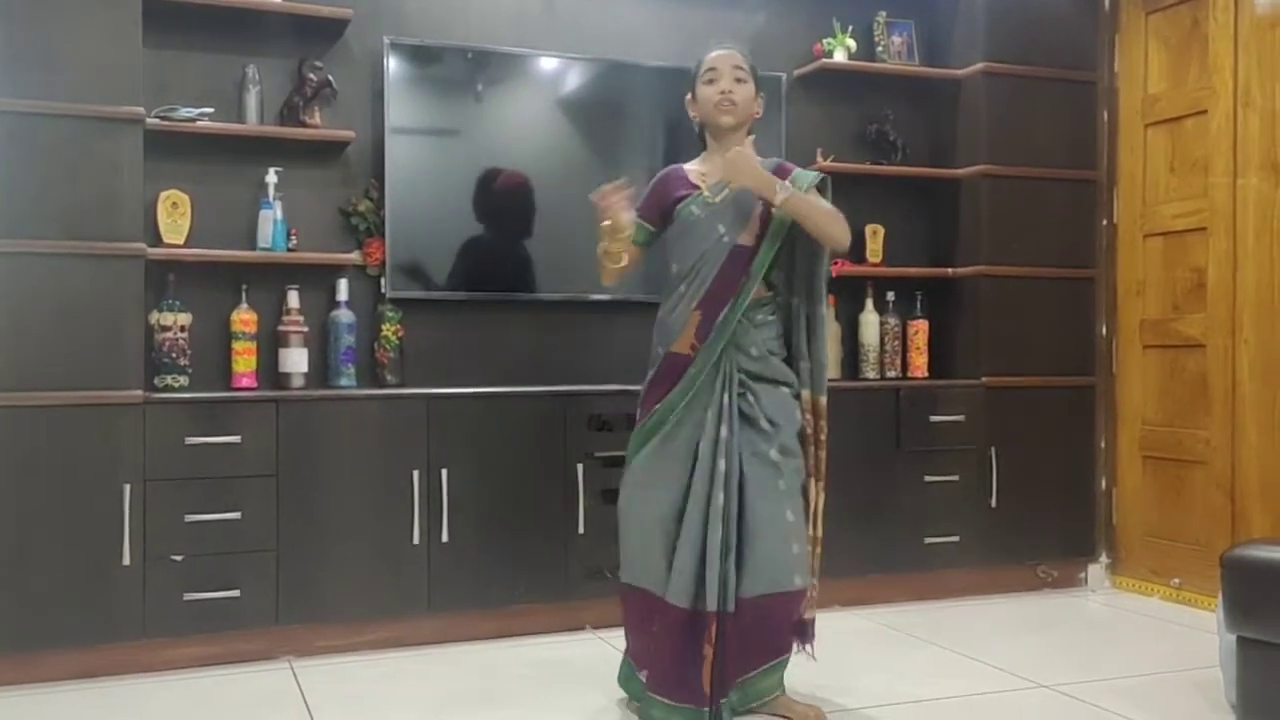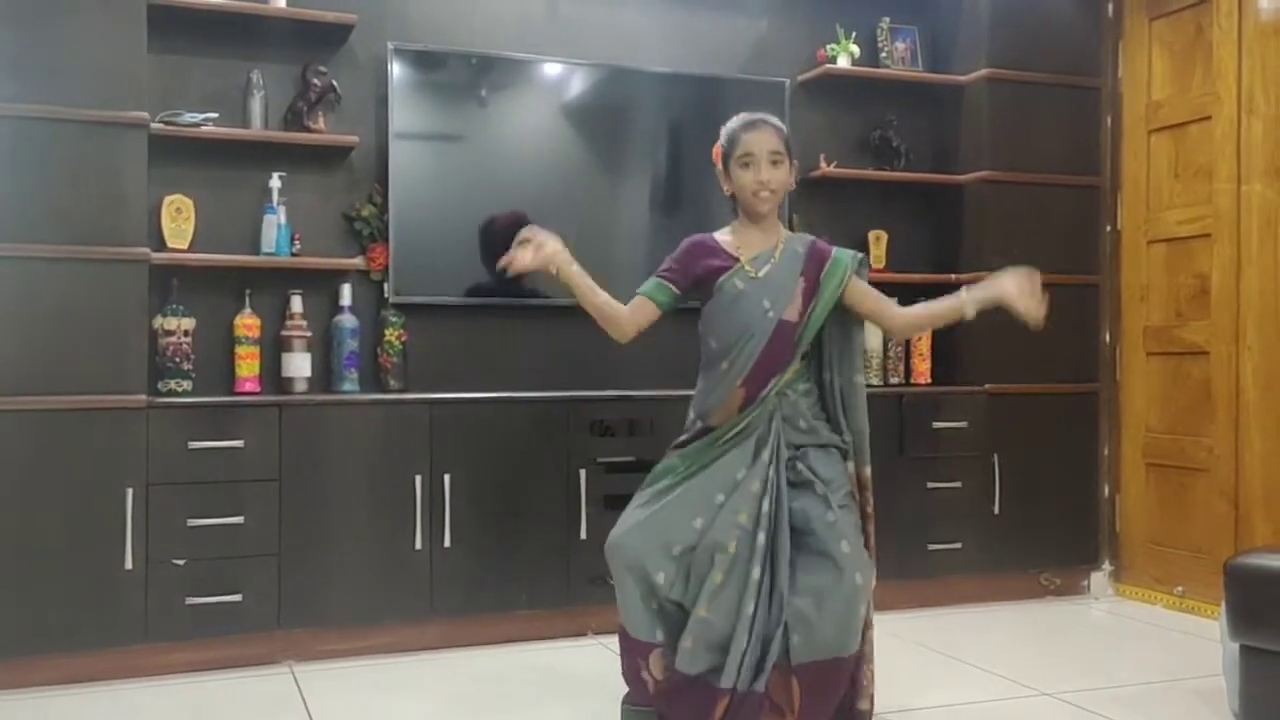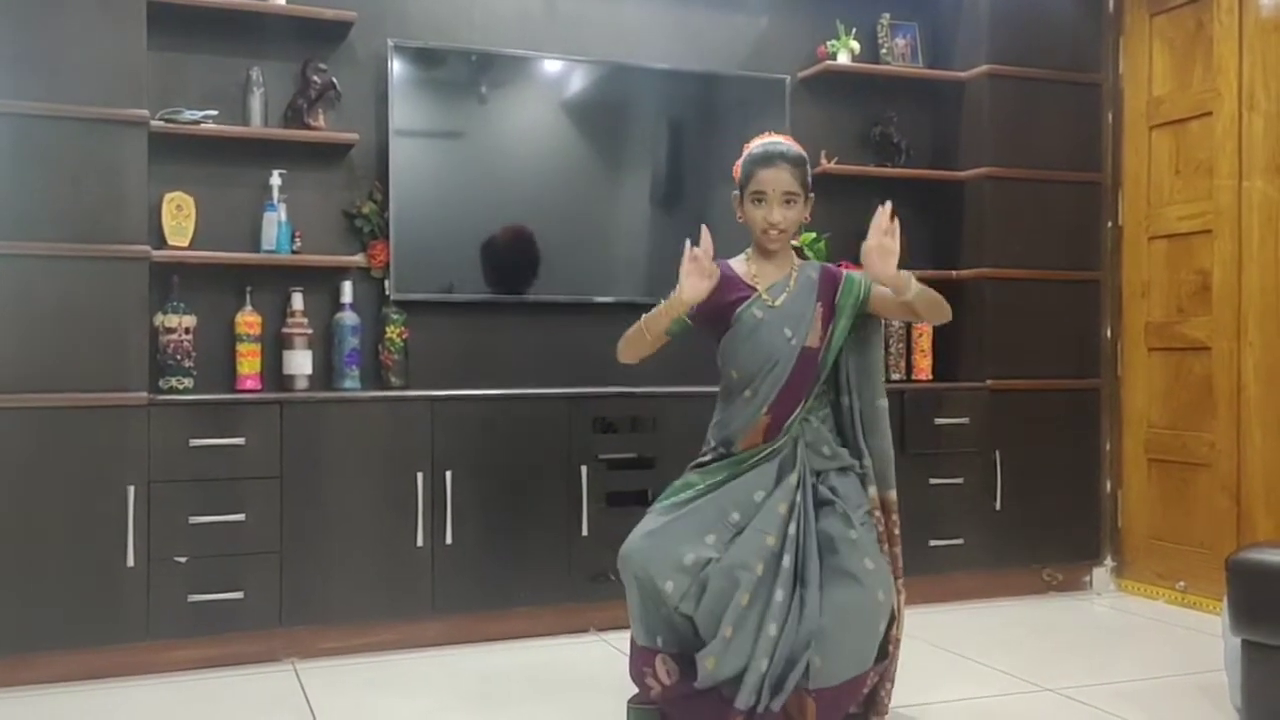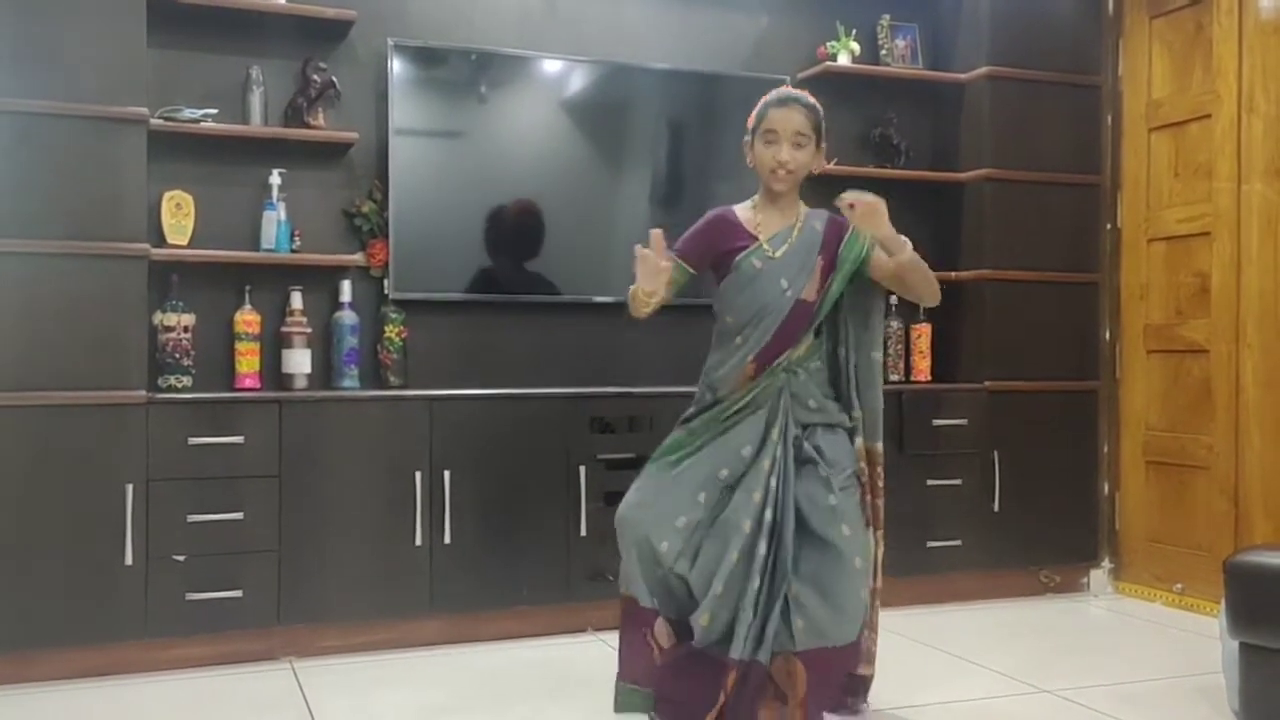
dt=0.4s
person 1, frame 1
left shoulder: (782, 177)
right shoulder: (671, 182)
left elbow: (839, 237)
right elbow: (615, 268)
left wrist: (766, 187)
right wrist: (615, 229)
left hip: (760, 371)
right hip: (685, 370)
left knee: (765, 512)
right knee: (661, 507)
person 1, frame 2
left shoulder: (819, 260)
right shoulder: (701, 254)
left elbow: (900, 319)
right elbow: (625, 324)
left wrist: (983, 293)
right wrist: (562, 265)
left hip: (800, 441)
right hip: (721, 441)
left knee: (832, 574)
right knee: (637, 548)
person 1, frame 3
left shoulder: (833, 287)
right shoulder: (716, 283)
left elbow: (937, 313)
right elbow: (628, 352)
left wrist: (894, 280)
right wrist: (681, 302)
left hip: (818, 467)
right hip: (737, 466)
left knee: (860, 595)
right knee: (649, 561)
person 1, frame 4
left shoulder: (838, 236)
right shoulder: (720, 229)
left elbow: (928, 293)
right elbow: (638, 307)
left wrist: (892, 243)
right wrist: (650, 284)
left hip: (810, 424)
right hip: (727, 419)
left knee: (830, 565)
right knee: (649, 523)
